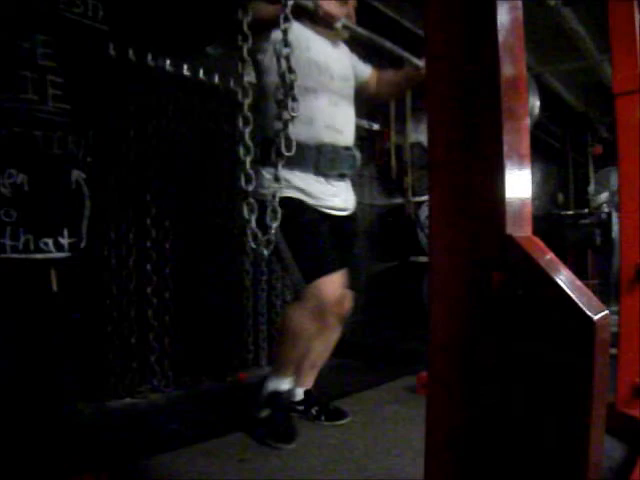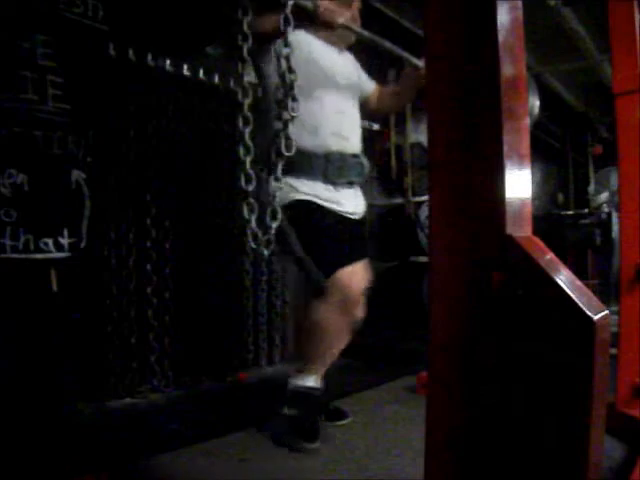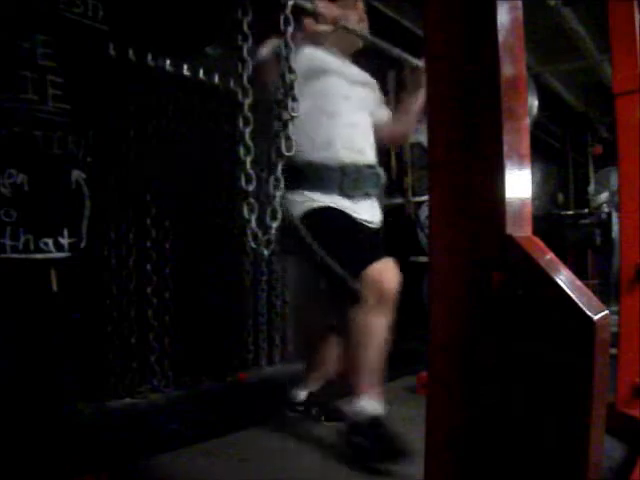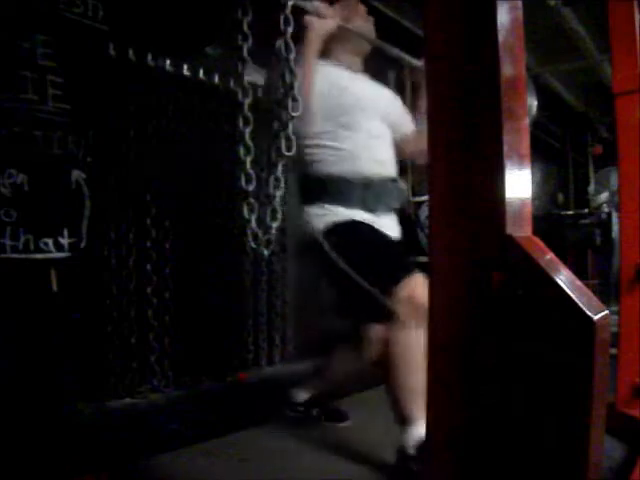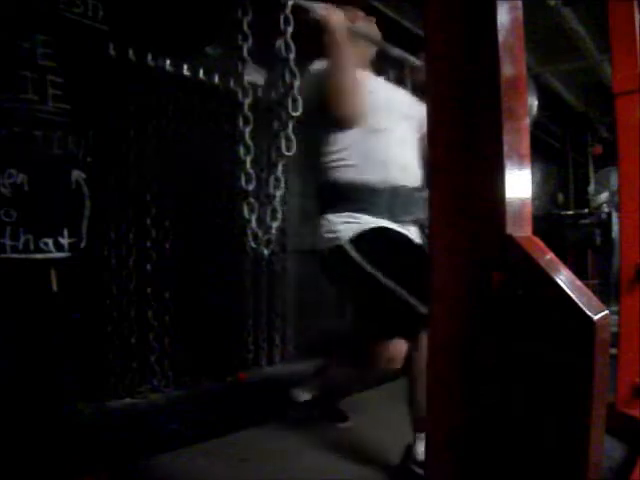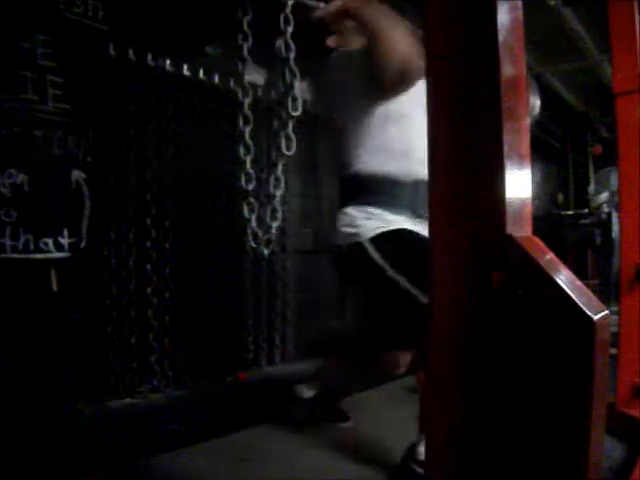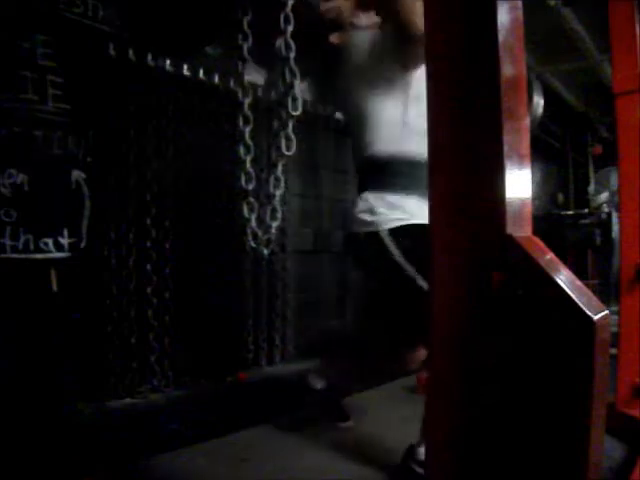
dt=0.1s
person 1, frame 1
left shoulder: (344, 55)
left elbow: (384, 83)
left wrist: (427, 69)
left hip: (337, 192)
right hip: (293, 187)
left knee: (339, 304)
right knee: (326, 295)
left ankle: (300, 392)
right ankle: (276, 392)
person 1, frame 2
left shoulder: (346, 62)
right shoulder: (290, 42)
left elbow: (383, 99)
left wrist: (424, 73)
left hip: (346, 198)
right hip: (302, 192)
left knee: (353, 309)
right knee: (346, 288)
left ankle: (305, 391)
right ankle: (305, 388)
person 1, frame 3
left shoulder: (360, 78)
right shoulder: (300, 58)
left elbow: (392, 128)
left wrist: (426, 85)
left hip: (364, 208)
right hip: (318, 205)
left knee: (362, 315)
right knee: (384, 286)
left ankle: (304, 394)
right ankle: (365, 417)
person 1, frame 4
left shoulder: (380, 92)
right shoulder: (312, 71)
left elbow: (417, 147)
right elbow: (292, 115)
left hip: (381, 222)
right hip: (338, 218)
left knee: (377, 334)
right knee: (415, 299)
left ankle: (306, 396)
person 1, frame 5
left shoulder: (400, 95)
right shoulder: (325, 73)
right elbow: (345, 112)
left hip: (401, 232)
right hip: (359, 231)
left knee: (386, 350)
left ankle: (311, 392)
person 1, frame 6
left shoulder: (415, 85)
right shoulder: (352, 65)
right elbow: (407, 59)
left hip: (415, 229)
right hip: (376, 227)
left knee: (393, 357)
left ankle: (314, 389)
person 1, frame 7
left shoulder: (403, 62)
right shoulder: (368, 47)
left hip: (422, 220)
right hip: (395, 220)
left knee: (408, 349)
left ankle: (325, 380)
